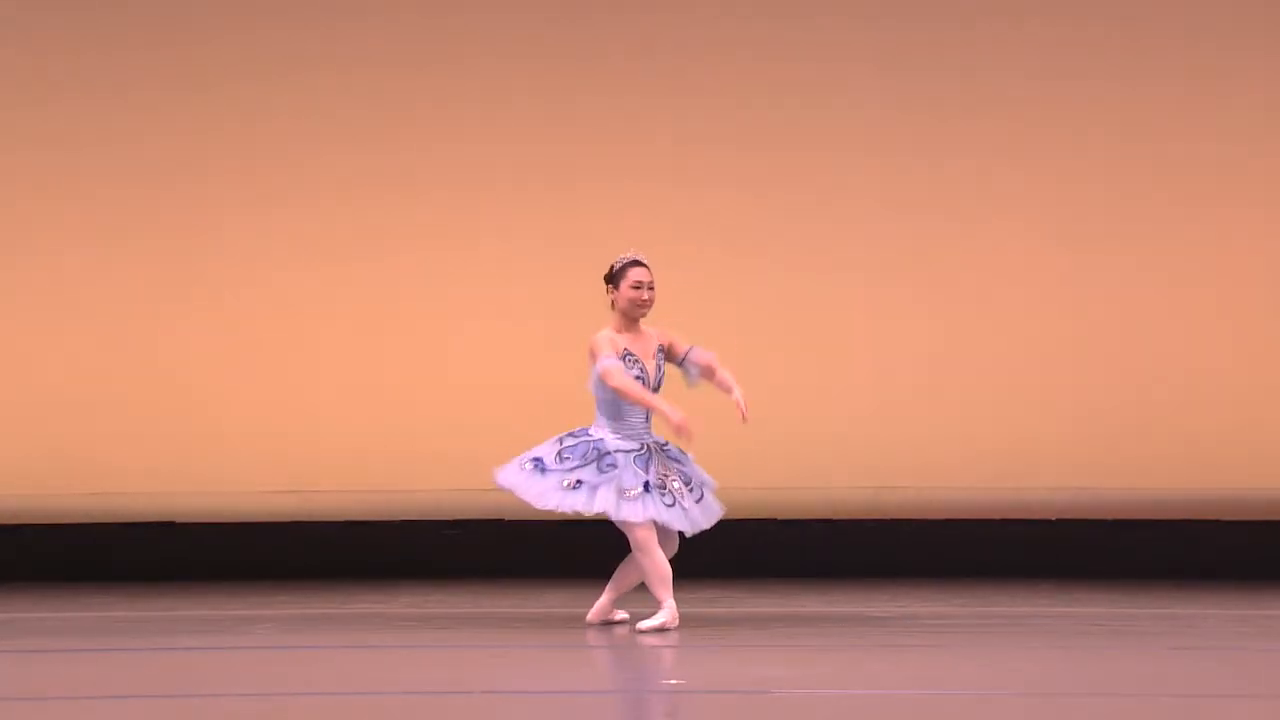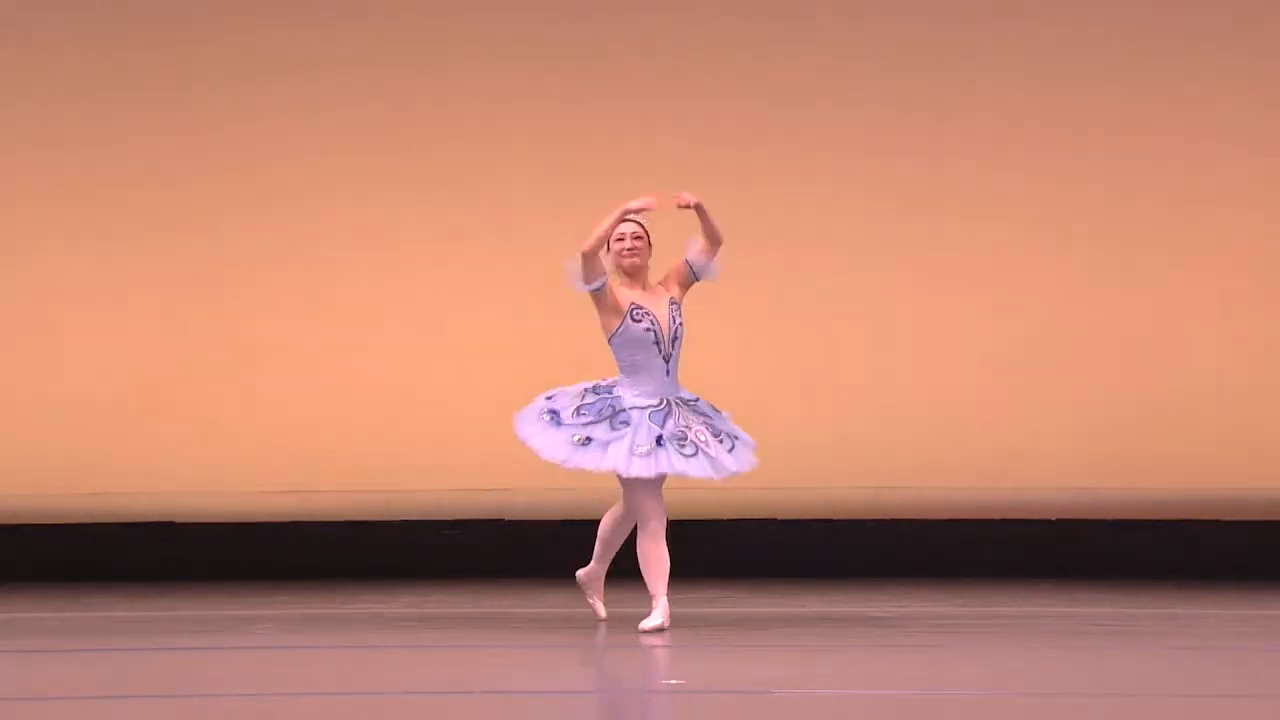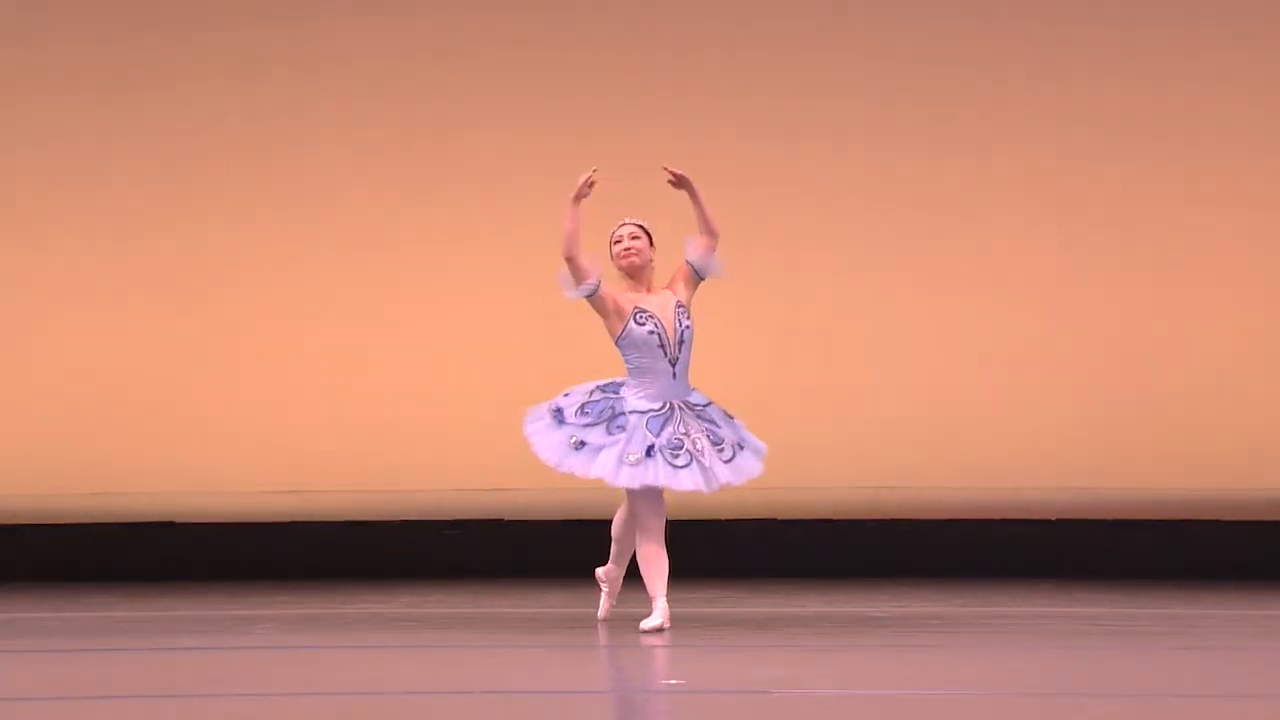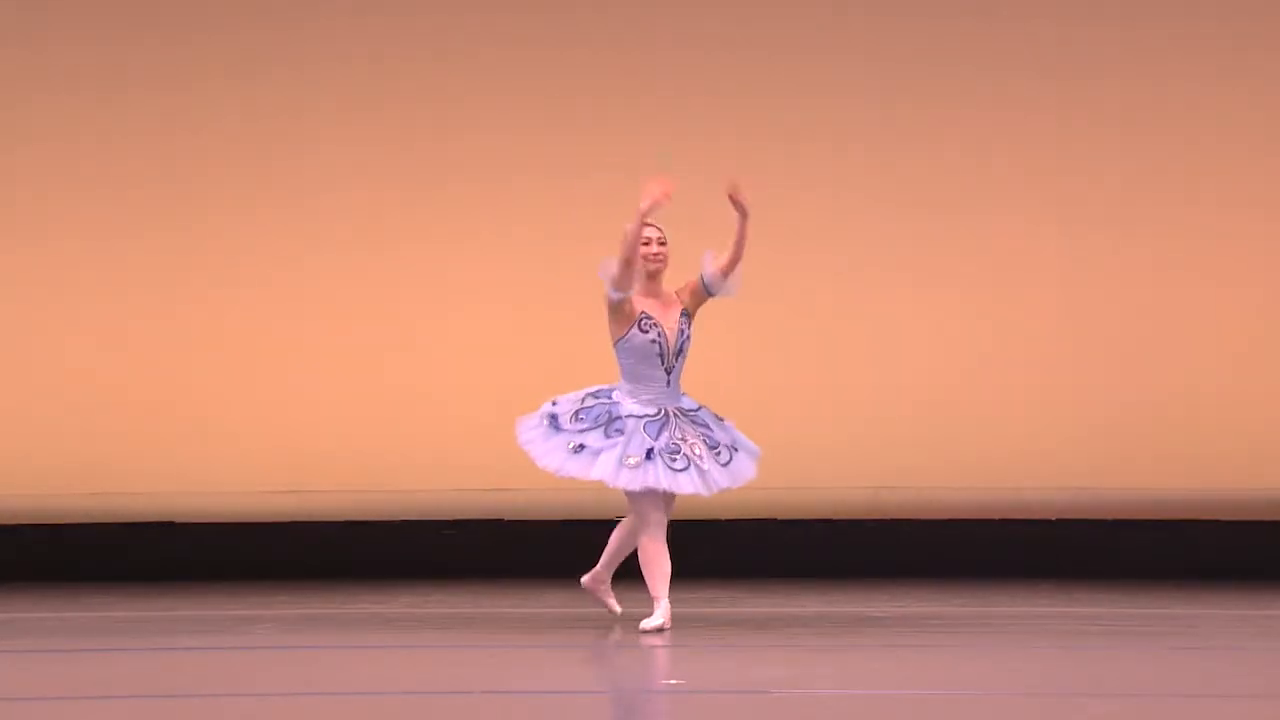
dt=0.4s
person 1, frame 1
left shoulder: (661, 339)
right shoulder: (603, 341)
left elbow: (708, 366)
right elbow: (617, 381)
left wrist: (734, 388)
right wrist: (665, 408)
left hip: (645, 453)
right hip: (607, 453)
left knee: (666, 543)
right knee: (643, 536)
left ankle: (603, 607)
right ankle: (668, 606)
person 1, frame 2
left shoulder: (671, 289)
right shoulder: (610, 298)
left elbow: (712, 244)
right elbow: (587, 253)
left wrist: (699, 210)
right wrist: (623, 211)
left hip: (674, 411)
right hip: (631, 413)
left knee: (635, 504)
right knee: (651, 512)
left ankle: (593, 574)
right ankle: (660, 605)
person 1, frame 3
left shoulder: (679, 292)
right shoulder: (613, 303)
left elbow: (709, 239)
right elbow: (571, 256)
left wrist: (690, 190)
right wrist: (576, 202)
left hip: (681, 415)
right hip: (638, 417)
left knee: (640, 504)
right knee: (648, 513)
left ankle: (612, 573)
right ankle: (660, 605)
person 1, frame 4
left shoulder: (684, 301)
right shoulder: (623, 304)
left elbow: (728, 263)
right elbow: (618, 270)
left wrist: (741, 216)
right wrist: (643, 213)
left hip: (673, 419)
right hip: (629, 420)
left knee: (653, 512)
right knee: (651, 516)
left ankle: (598, 577)
right ankle: (661, 605)
